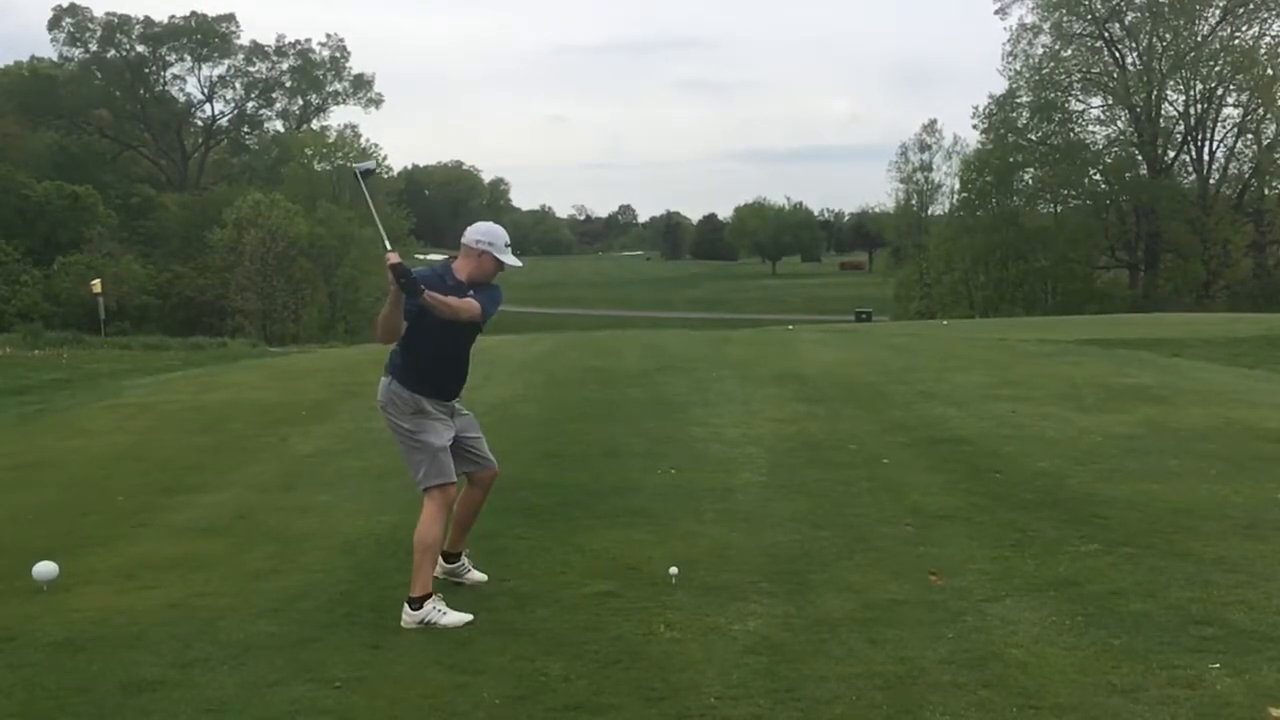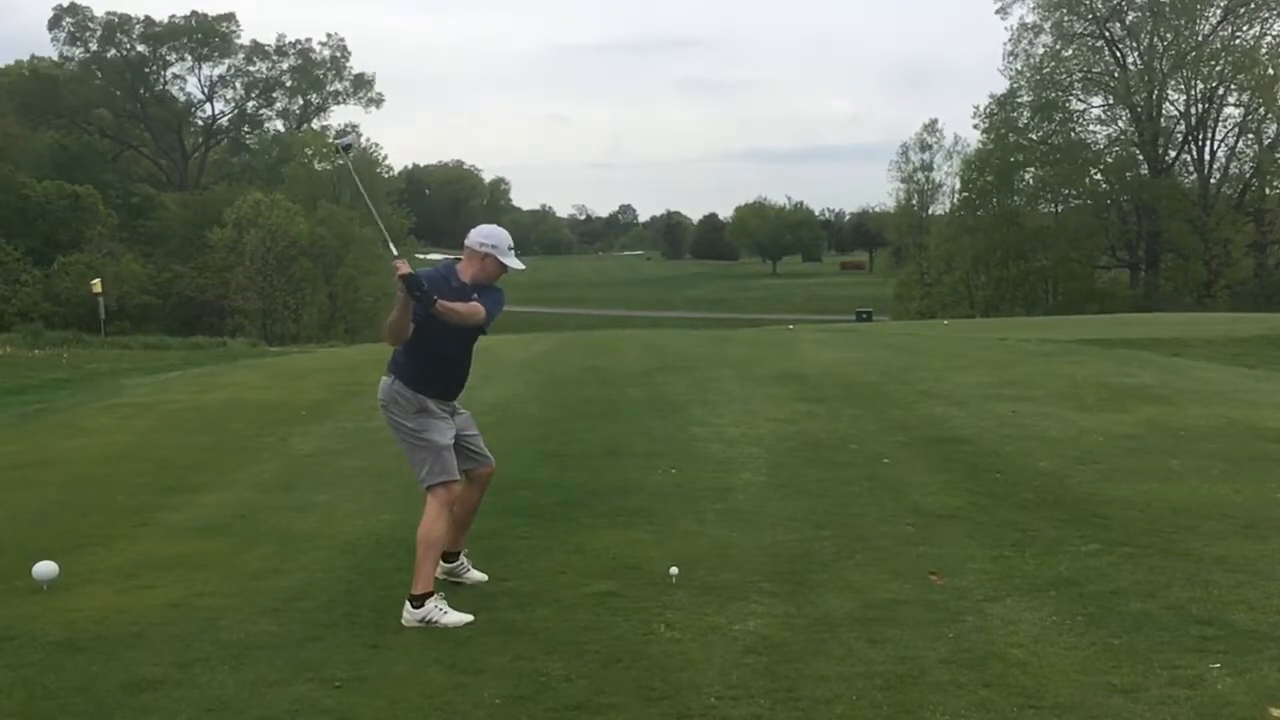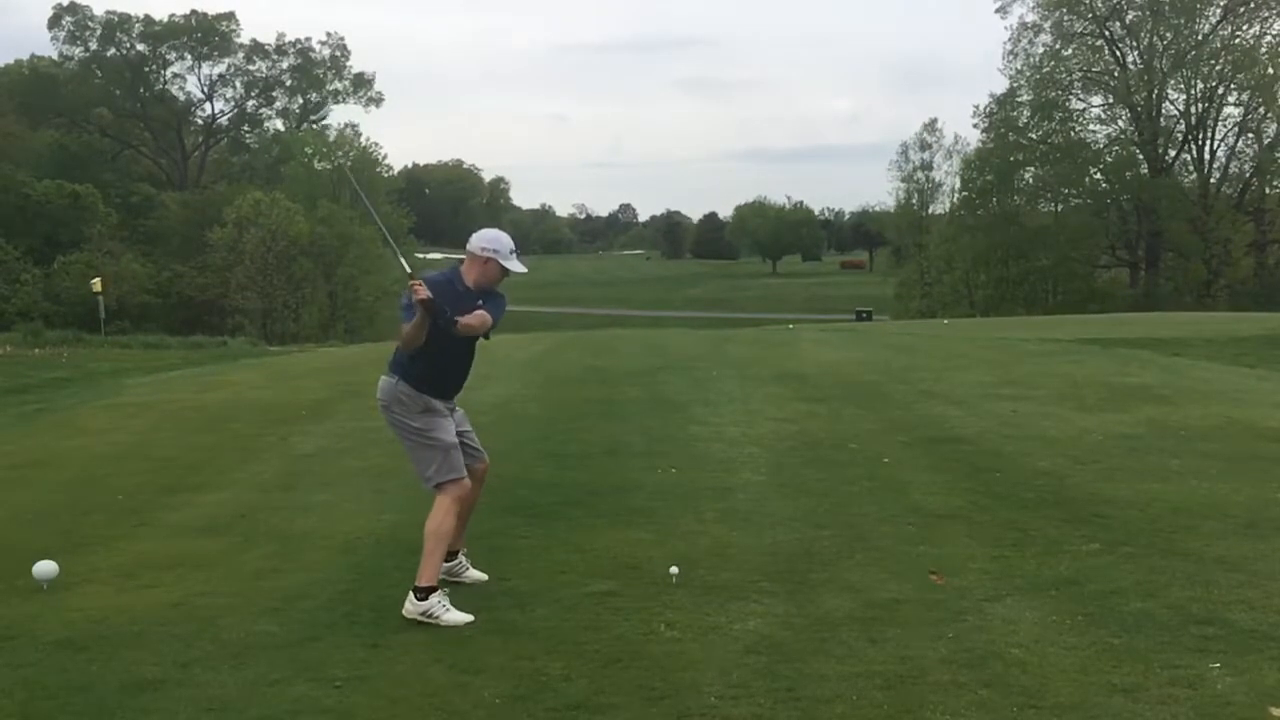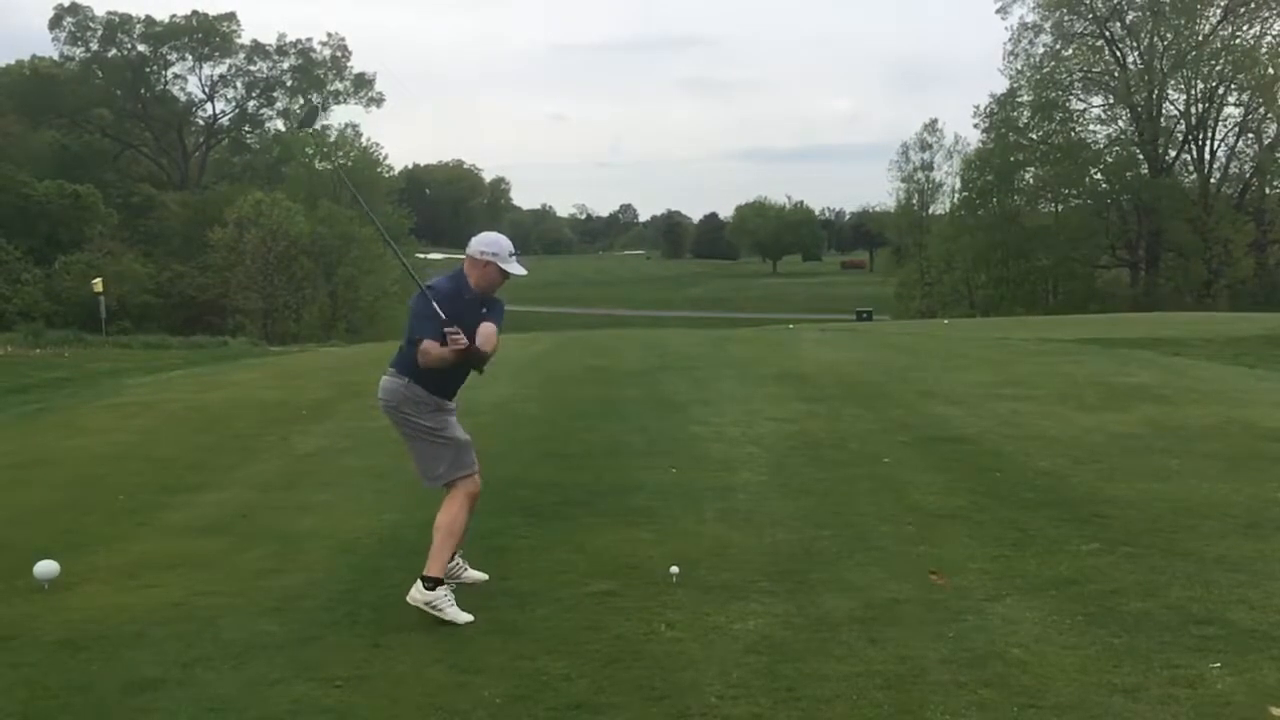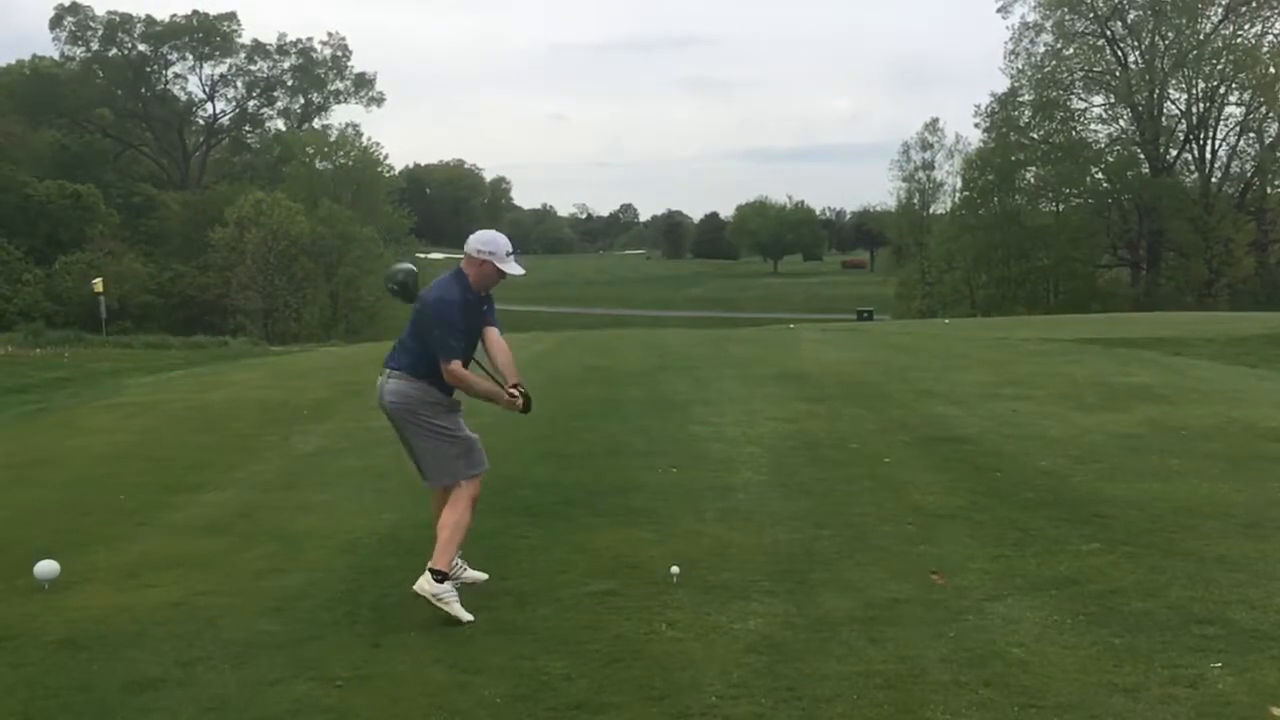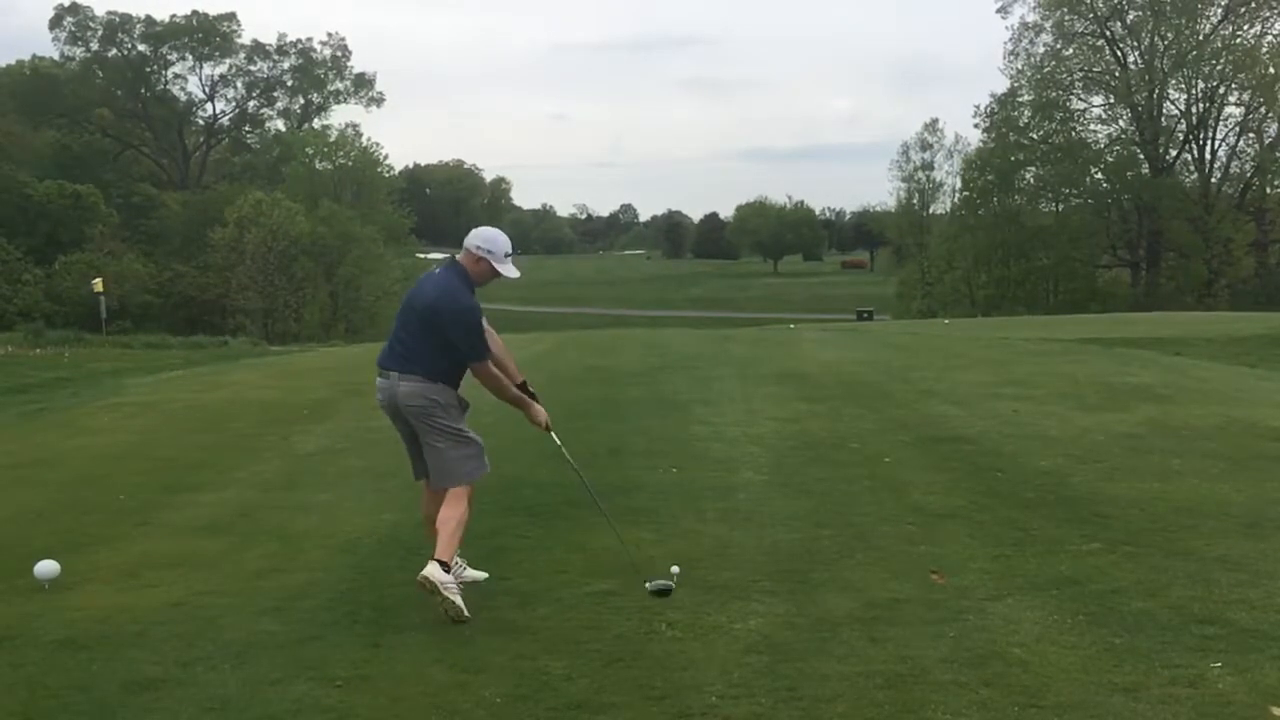
dt=0.4s
person 1, frame 1
left shoulder: (488, 293)
right shoulder: (422, 278)
left elbow: (463, 311)
right elbow: (386, 335)
left wrist: (420, 292)
right wrist: (398, 288)
left hip: (446, 399)
right hip: (409, 399)
left knee: (484, 473)
right knee: (441, 492)
left ankle: (451, 558)
right ankle: (419, 604)
person 1, frame 2
left shoulder: (490, 294)
right shoulder: (427, 280)
left elbow: (470, 315)
right elbow: (395, 337)
left wrist: (433, 303)
right wrist: (407, 297)
left hip: (444, 399)
right hip: (409, 397)
left knee: (481, 471)
right knee: (445, 490)
left ankle: (451, 559)
right ankle: (421, 602)
person 1, frame 3
left shoulder: (492, 298)
right shoulder: (430, 287)
left elbow: (478, 325)
right elbow: (407, 344)
left wrist: (448, 320)
right wrist: (422, 317)
left hip: (439, 397)
right hip: (409, 396)
left knee: (476, 467)
right knee: (455, 487)
left ankle: (450, 558)
right ankle: (424, 595)
person 1, frame 4
left shoulder: (490, 304)
right shoulder: (437, 293)
left elbow: (487, 337)
right elbow: (425, 356)
left wrist: (478, 352)
right wrist: (452, 353)
left hip: (428, 396)
right hip: (411, 394)
left knee: (460, 472)
right knee: (465, 484)
left ankle: (447, 560)
right ankle: (430, 586)
person 1, frame 5
left shoulder: (479, 298)
right shoulder: (445, 299)
left elbow: (495, 341)
right elbow: (452, 372)
left wrist: (513, 386)
right wrist: (500, 396)
left hip: (399, 389)
right hip: (418, 394)
left knee: (446, 475)
right knee: (466, 484)
left ankle: (446, 561)
right ankle: (436, 577)
person 1, frame 6
left shoulder: (442, 276)
right shoulder: (458, 303)
left elbow: (488, 336)
right elbow: (484, 372)
left wrist: (522, 384)
right wrist: (528, 407)
left hip: (390, 385)
right hip: (426, 392)
left knee: (432, 477)
right knee: (458, 485)
left ankle: (446, 559)
right ankle: (440, 567)
